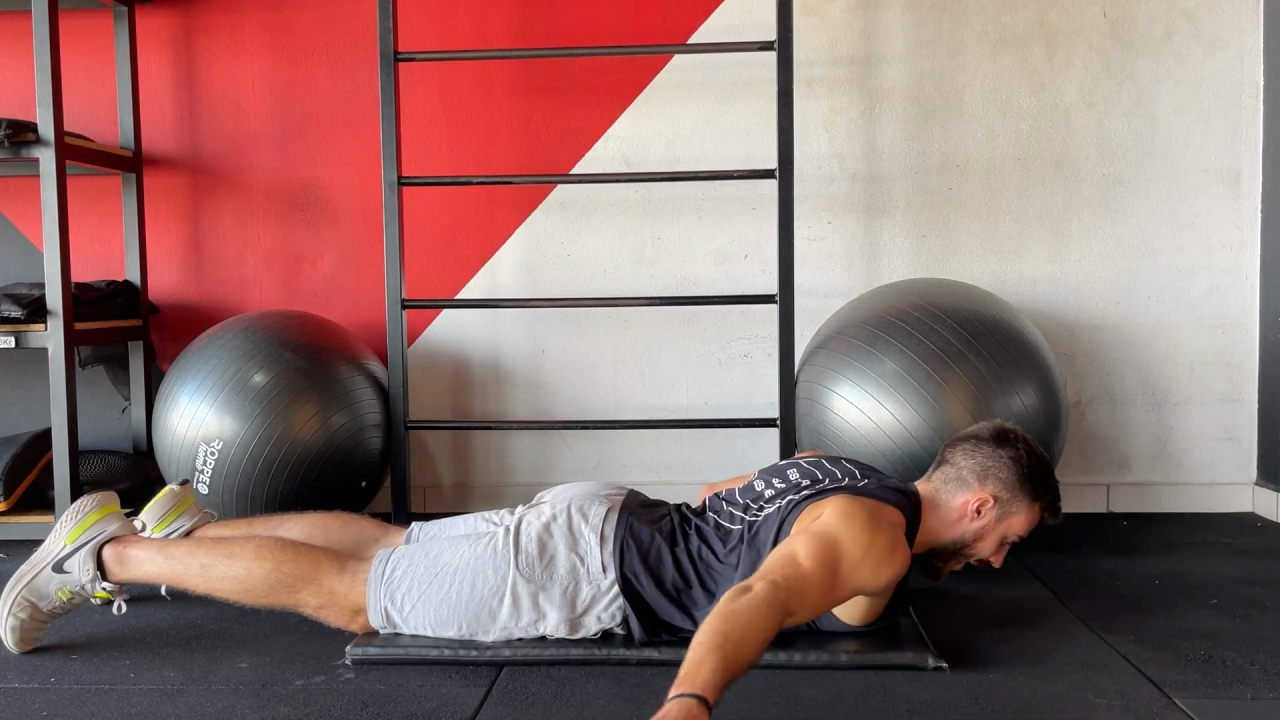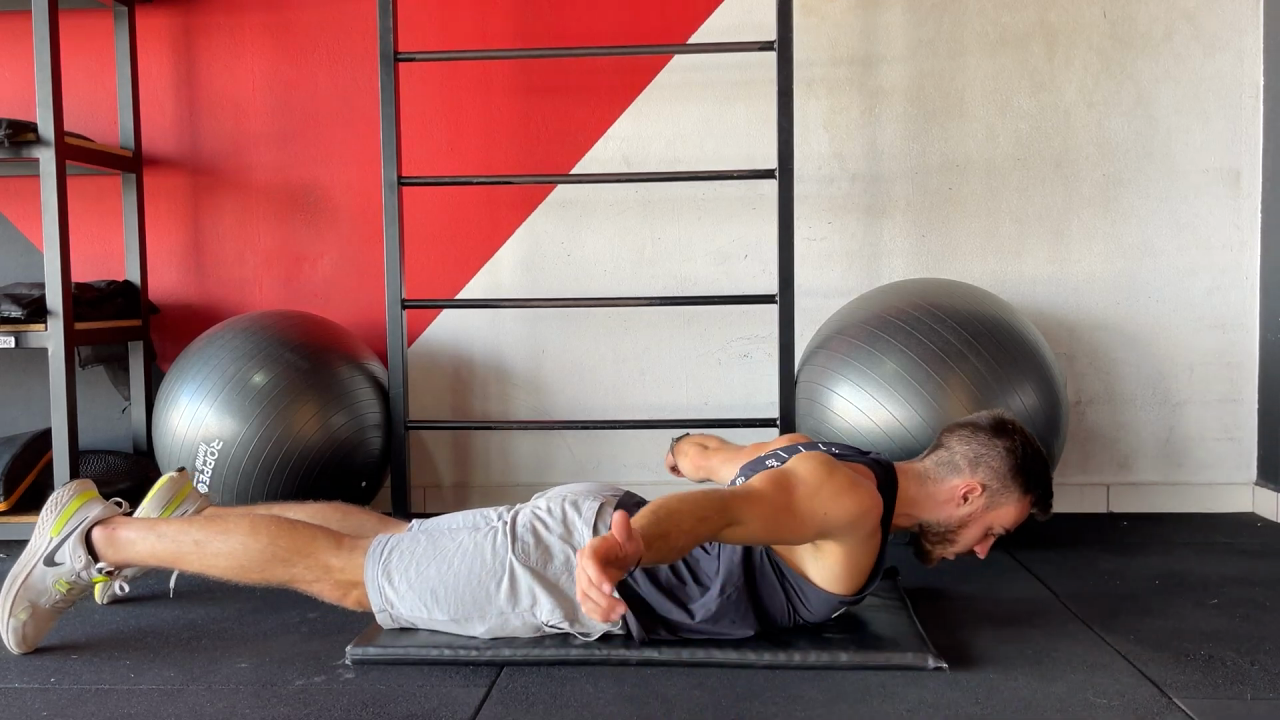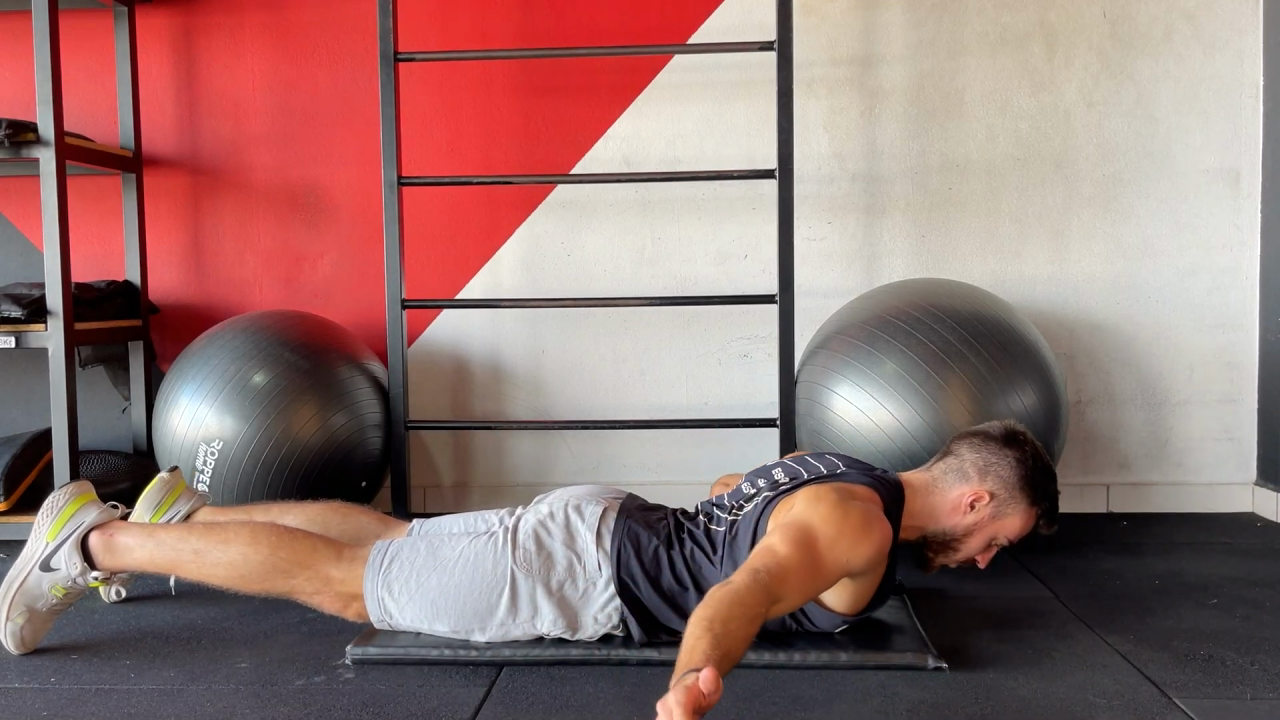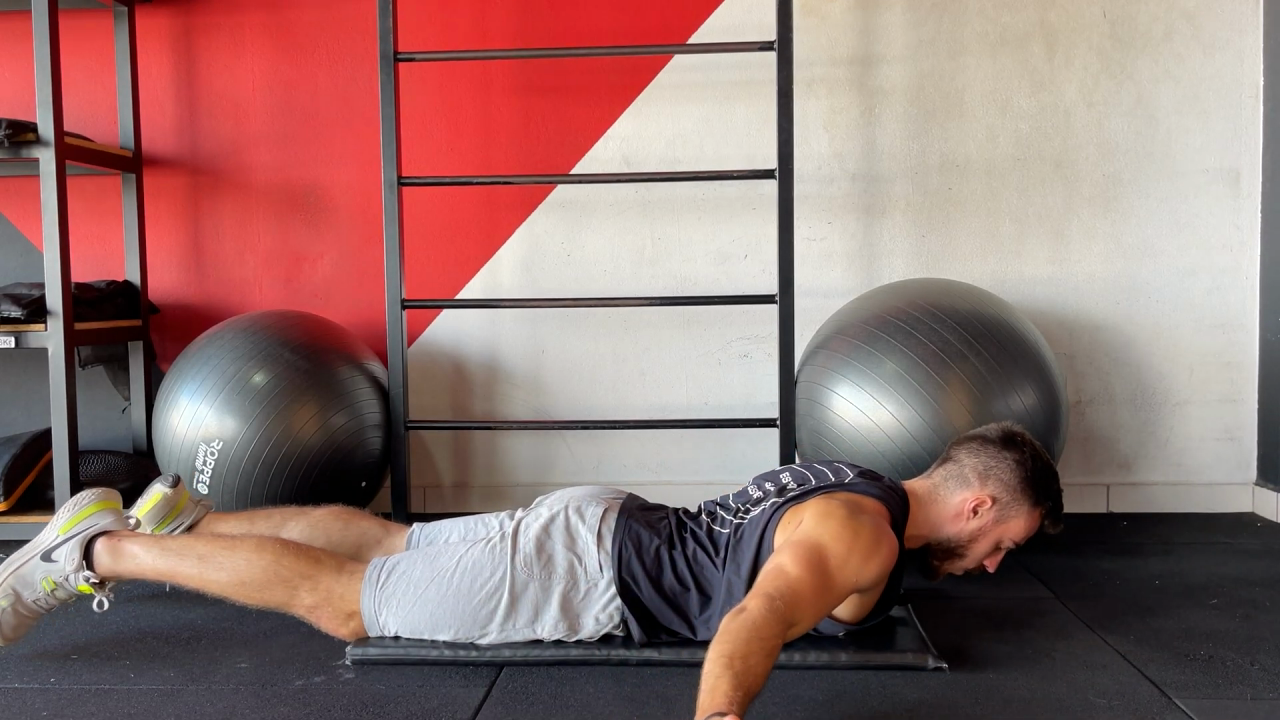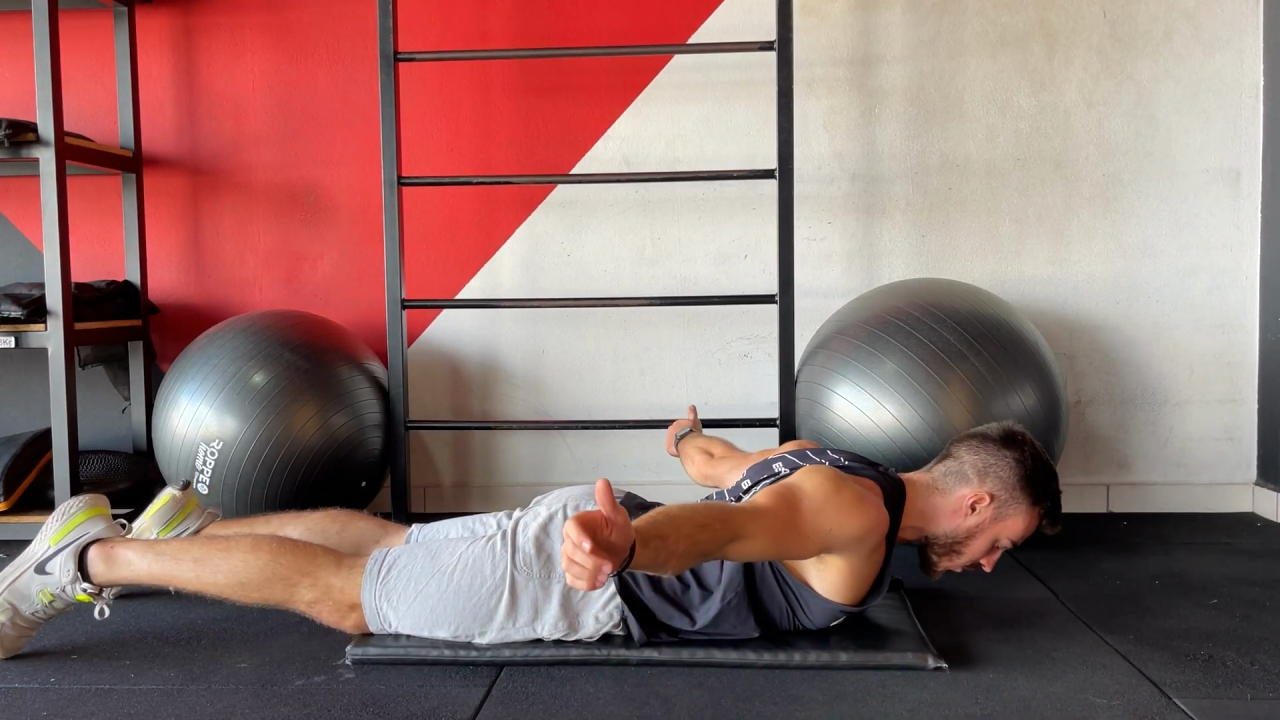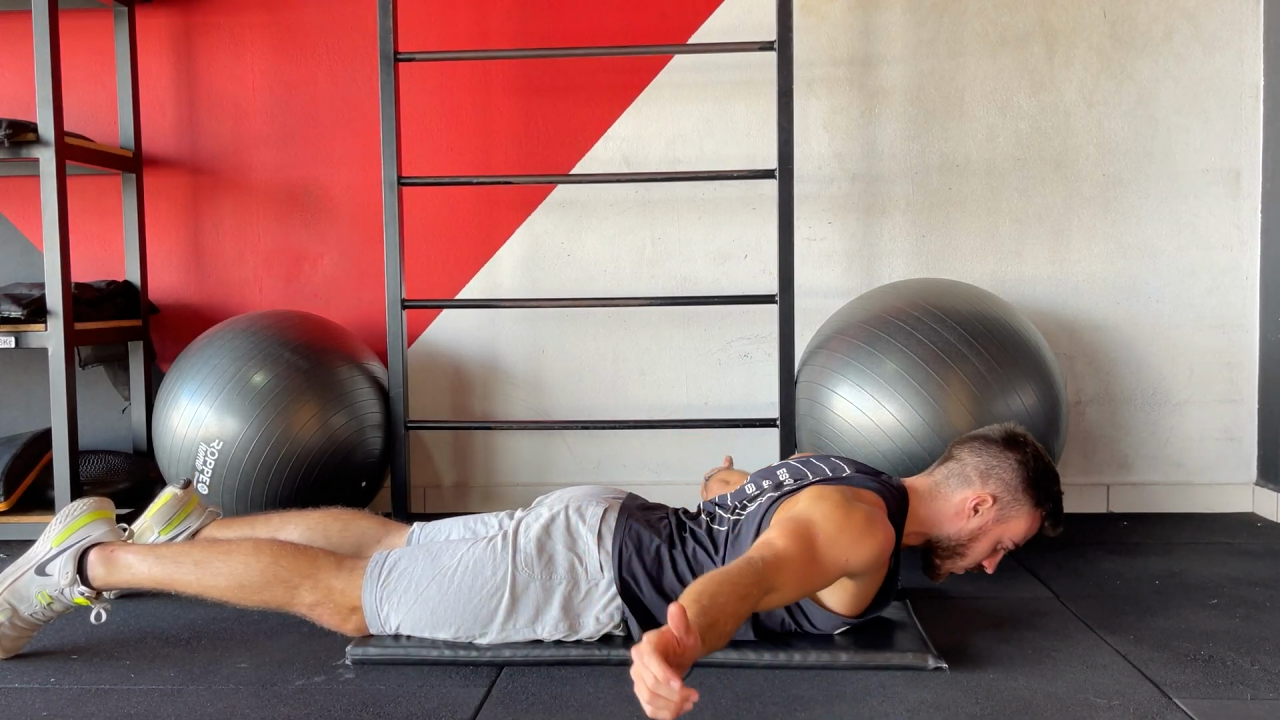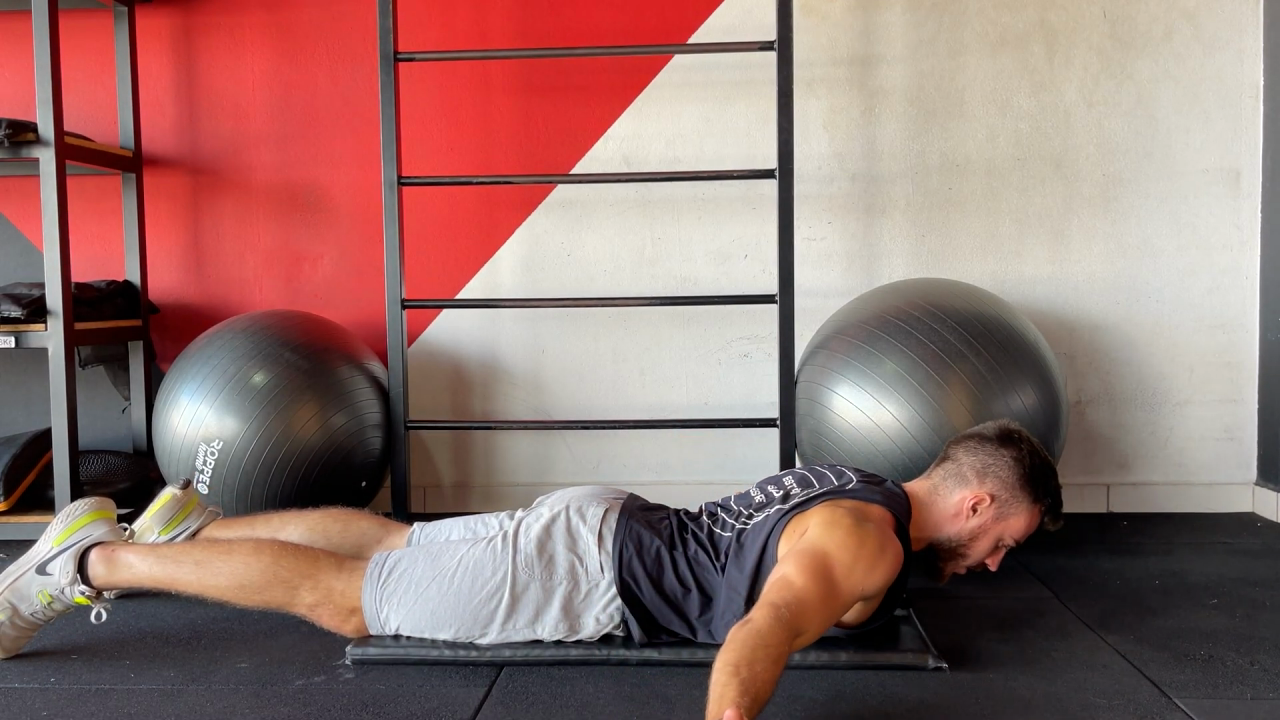
dt=0.7s
person 1, frame 1
left shoulder: (845, 475)
right shoulder: (877, 536)
right elbow: (754, 603)
left hip: (606, 522)
right hip: (588, 573)
left knee: (383, 547)
right knee: (342, 595)
left ankle: (191, 530)
right ankle: (105, 553)
person 1, frame 2
left shoulder: (824, 458)
right shoulder: (849, 497)
left elbow: (701, 457)
right elbow: (714, 510)
right wrist: (623, 553)
left hip: (599, 531)
right hip: (578, 553)
left knee: (388, 540)
right knee: (346, 574)
left ankle: (186, 515)
right ankle: (96, 537)
person 1, frame 3
left shoulder: (842, 476)
right shoulder: (859, 527)
right elbow: (742, 593)
left hip: (605, 527)
right hip: (584, 569)
left knee: (390, 538)
right knee: (341, 583)
left ankle: (184, 515)
right ankle: (93, 541)
person 1, frame 4
left shoulder: (848, 484)
right shoulder: (864, 537)
right elbow: (761, 620)
left hip: (602, 530)
right hip: (583, 572)
left knee: (381, 544)
right knee: (337, 600)
left ankle: (181, 521)
right ankle: (98, 550)
person 1, frame 5
left shoulder: (829, 465)
right shoulder: (857, 512)
left elbow: (728, 472)
right elbow: (721, 527)
left wrist: (695, 444)
right wrist: (622, 544)
left hip: (594, 533)
right hip: (577, 577)
left knee: (383, 542)
right knee: (336, 593)
left ankle: (195, 524)
right ankle: (88, 559)
person 1, frame 6
left shoulder: (847, 477)
right shoulder: (861, 530)
right elbow: (744, 579)
left hip: (606, 527)
right hip: (584, 570)
left knee: (387, 543)
right knee: (337, 594)
left ankle: (189, 526)
right ankle: (88, 558)
person 1, frame 7
left shoulder: (853, 486)
right shoulder: (869, 545)
right elbow: (761, 633)
left hip: (603, 525)
right hip: (585, 575)
left knee: (388, 546)
right knee: (334, 597)
left ankle: (190, 527)
right ankle: (88, 561)
